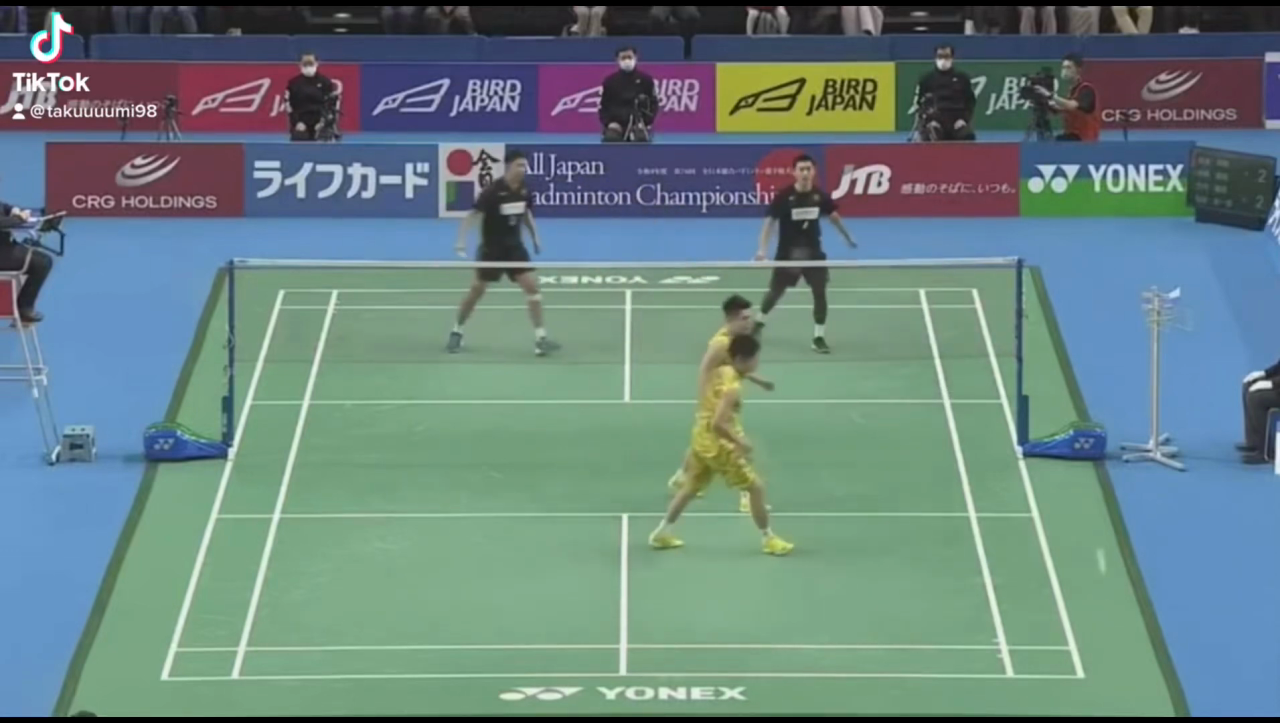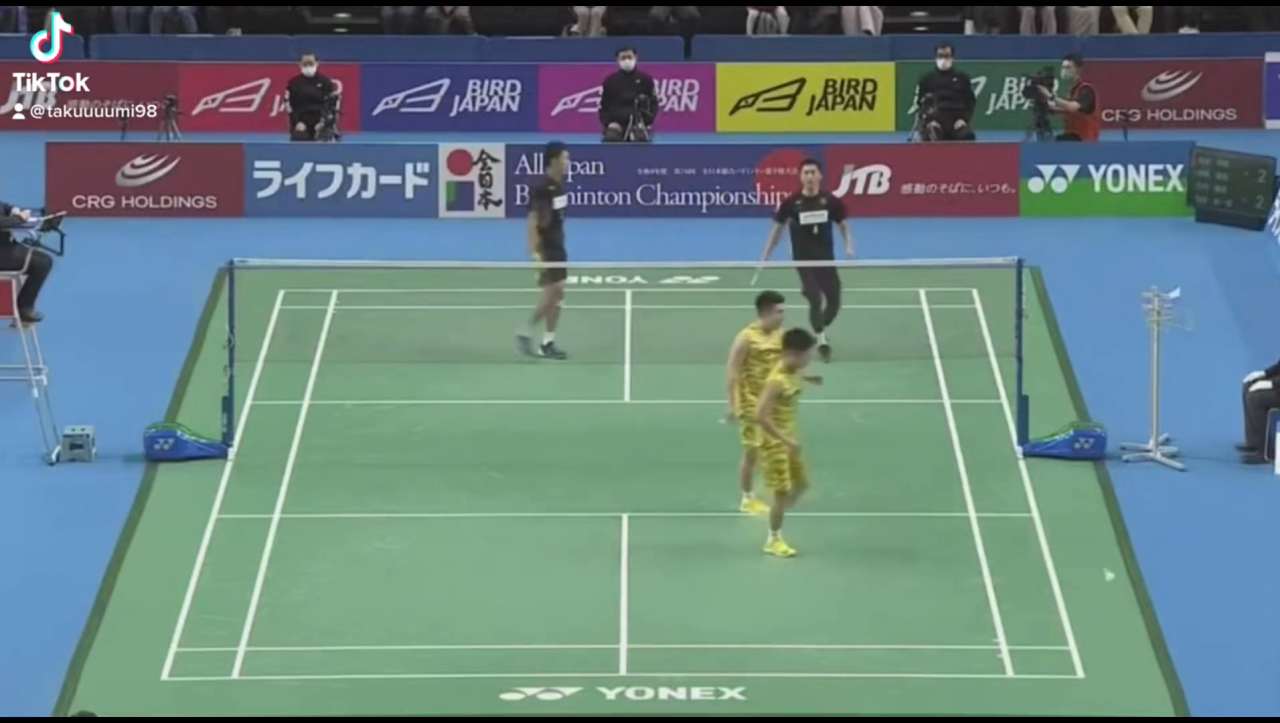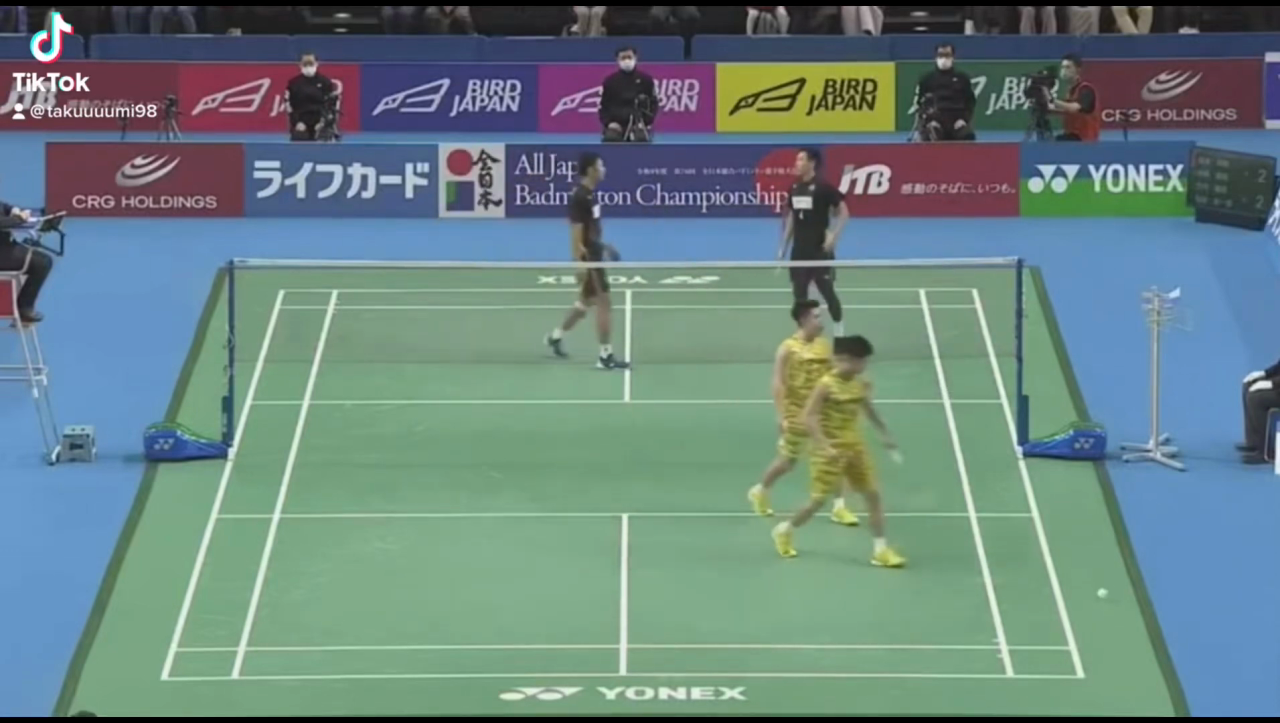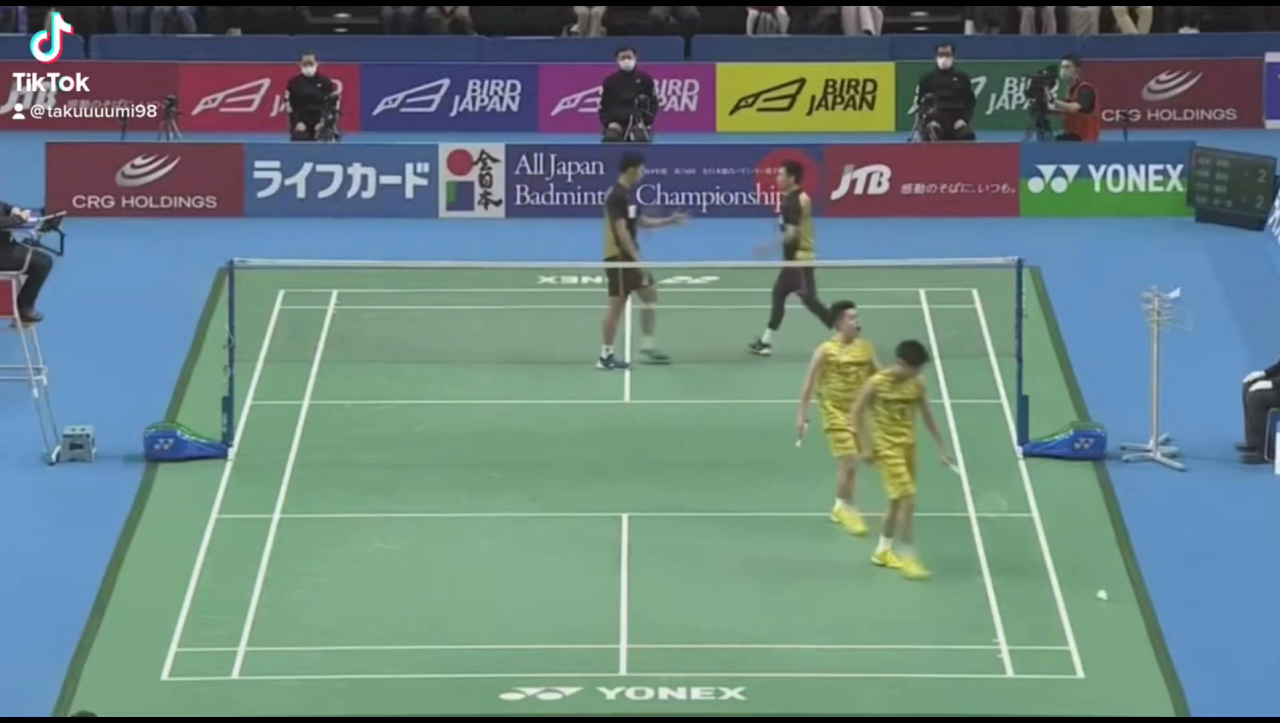
dt=0.3s
person 1, frame 1
left shoulder: (724, 373)
right shoulder: (733, 388)
left elbow: (705, 404)
right elbow: (717, 424)
right wrist: (740, 443)
left hip: (702, 442)
right hip: (718, 447)
left knee: (692, 487)
right knee: (756, 488)
left ankle: (662, 533)
right ankle: (768, 539)
person 1, frame 2
left shoulder: (794, 374)
right shoulder: (776, 381)
right elbow: (761, 417)
right wrist: (785, 439)
left hip: (788, 439)
right hip: (774, 443)
left knee: (801, 484)
right knee: (783, 492)
left ankle: (774, 517)
right ankle: (774, 539)
person 1, frame 3
left shoulder: (860, 383)
right shoulder: (826, 385)
left elbow: (869, 410)
right elbow: (809, 418)
left wrist: (885, 434)
right wrist: (825, 447)
left hip: (855, 447)
right hip: (830, 450)
left knee: (874, 495)
right knee: (819, 500)
left ankle: (881, 551)
right ankle: (784, 531)
person 1, frame 4
left shoulder: (918, 385)
right shoulder: (876, 383)
left elbow: (928, 417)
right elbow: (856, 414)
left wrist: (942, 448)
right wrist: (864, 447)
left hip: (907, 447)
right hip: (887, 450)
left knee: (898, 501)
right knee: (907, 500)
left ankle: (883, 550)
right ankle: (908, 557)
person 2, frame 1
left shoulder: (735, 338)
right shoulder: (720, 344)
right elbow: (703, 376)
left wrist: (759, 381)
left ankle: (680, 479)
right ankle: (747, 498)
person 2, frame 2
left shoulder: (779, 335)
right shoulder: (746, 338)
right elbow: (732, 373)
right wrist: (734, 405)
right hip: (752, 404)
right knee: (754, 451)
right ankle: (748, 499)
person 2, frame 3
left shoulder: (825, 345)
right shoulder: (788, 348)
right elbow: (778, 384)
right wrist: (781, 417)
right hip: (796, 414)
right knee: (787, 461)
left ankle: (839, 507)
right ankle: (759, 491)
person 2, frame 4
left shoulder: (866, 348)
right shoulder: (825, 351)
right elbow: (808, 385)
right wrist: (802, 416)
right hip: (836, 415)
left knee: (848, 463)
right knee: (848, 462)
left ankle: (839, 507)
right ankle: (851, 512)
person 3, frame 1
left shoulder: (525, 190)
right shoulder: (492, 191)
right elbow: (472, 216)
left wrist: (534, 237)
right wrist: (461, 241)
left hip: (515, 247)
right hip: (491, 249)
left knee: (533, 287)
right knee: (476, 292)
left ankle: (541, 339)
right ankle: (457, 332)
person 3, frame 2
left shoulder: (558, 184)
right shoulder: (542, 187)
right elbow: (531, 221)
right wrist: (535, 251)
left hip: (556, 246)
right hip: (543, 248)
left knee: (557, 294)
right knee: (553, 294)
left ankle: (547, 343)
right ankle: (524, 334)
person 3, frame 3
left shoulder: (589, 193)
right shoulder: (580, 197)
right elbow: (576, 233)
left wrist: (603, 246)
right wrist: (579, 262)
left hip: (593, 255)
right hip: (587, 258)
left knee: (587, 302)
right knee: (604, 302)
left ankle: (555, 337)
right ankle: (605, 356)
person 3, frame 4
left shoulder: (626, 194)
right shoulder: (616, 197)
left elbow: (641, 222)
right elbow: (621, 230)
left wrist: (672, 220)
right wrist: (636, 258)
left hip: (629, 257)
right hip: (619, 257)
left knee: (650, 297)
right knee: (617, 305)
left ankle: (648, 348)
right ankle: (605, 355)
person 4, frame 1
left shoulder: (820, 196)
right shoulder: (784, 196)
left elbow: (833, 217)
right elbow: (769, 223)
left wrist: (848, 238)
right wrist: (762, 249)
left hip: (813, 252)
right hip: (787, 253)
left knee: (820, 294)
right knee: (776, 292)
left ankle: (818, 337)
right ankle: (760, 322)
person 4, frame 2
left shoulder: (831, 201)
right shoulder: (791, 202)
left elbow: (843, 225)
right elbow: (777, 229)
left wrist: (849, 246)
right wrist: (765, 256)
left hip: (827, 261)
right hip: (804, 261)
left knee: (834, 303)
right knee: (816, 301)
left ankle: (820, 336)
right ankle: (820, 344)
person 4, frame 3
left shoulder: (824, 187)
right shoulder: (795, 188)
left elbow: (843, 211)
left wrist: (832, 235)
right wrist: (784, 246)
left hip: (821, 248)
right hip: (800, 249)
left knee: (826, 292)
right knee: (799, 291)
left ankle: (839, 335)
person 4, frame 4
left shoulder: (792, 202)
right shoulder: (801, 198)
left elbow: (792, 233)
left hip: (800, 259)
right hip: (797, 258)
left knee: (810, 301)
right knee: (778, 293)
right ankle: (766, 341)
